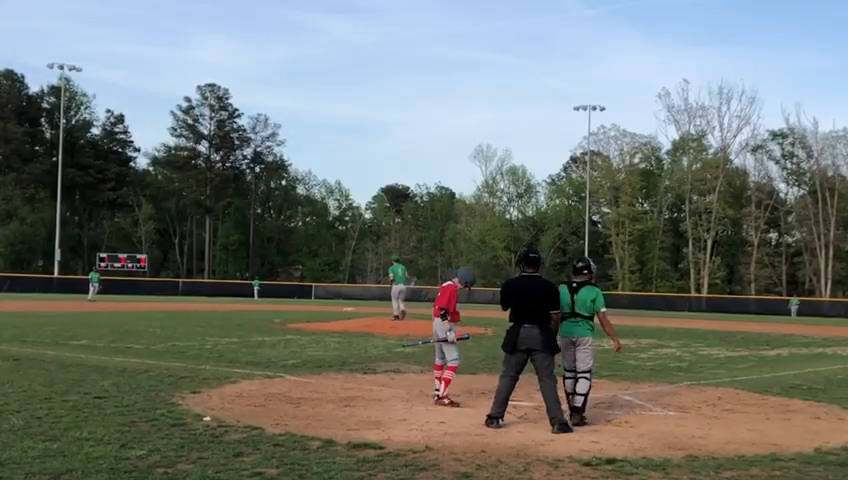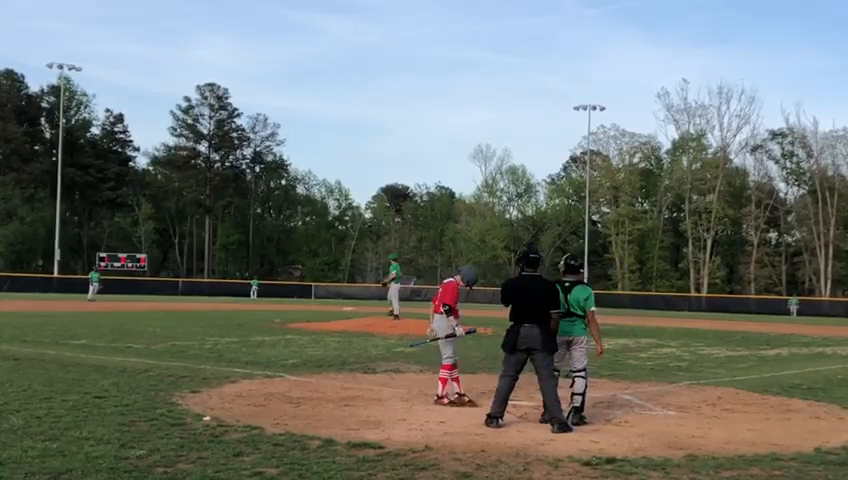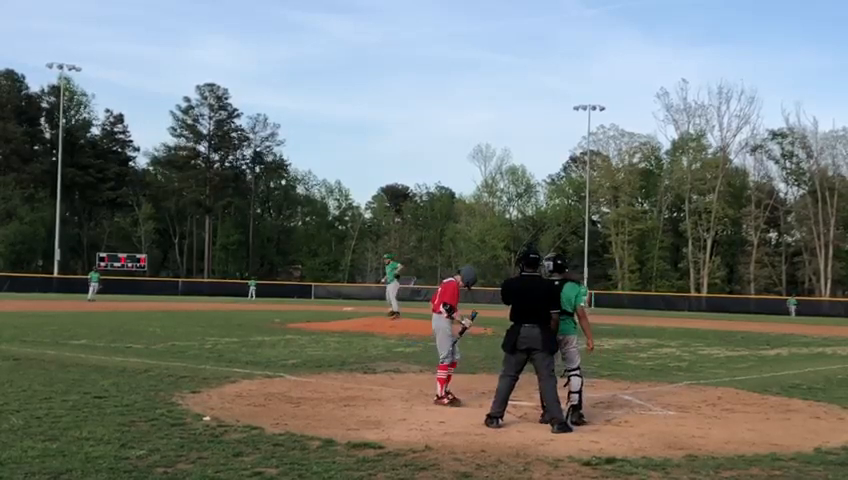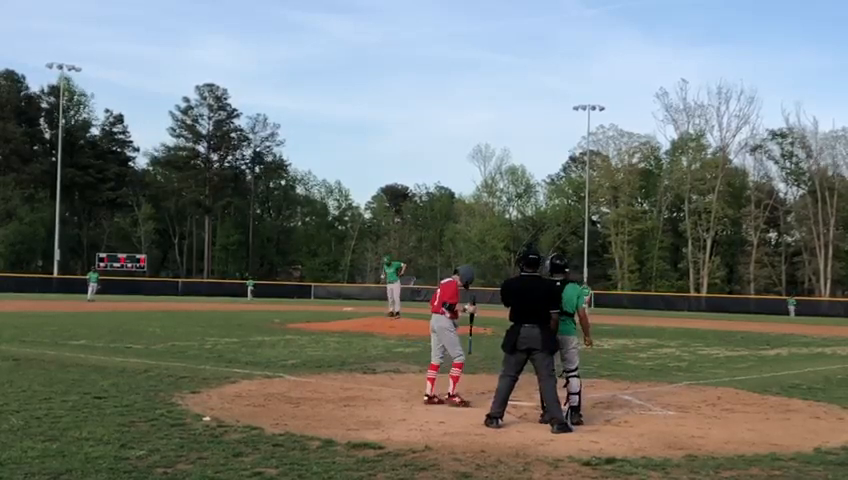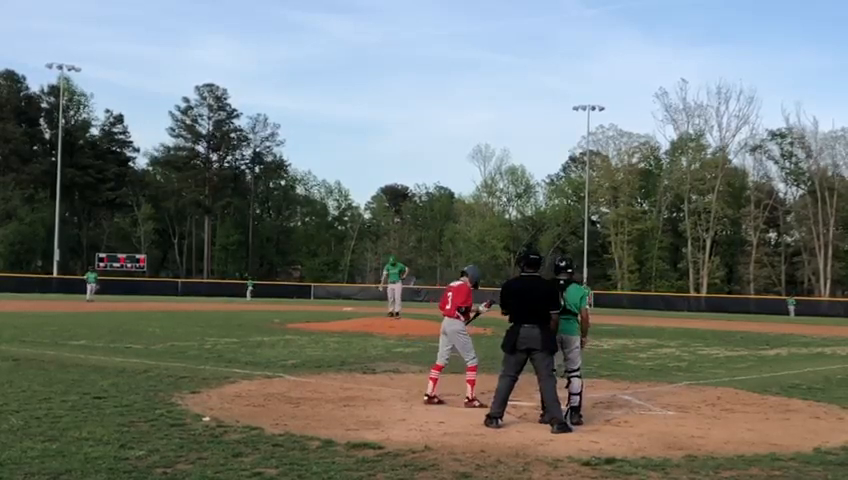
dt=0.4s
person 1, frame 1
left shoulder: (510, 285)
right shoulder: (549, 287)
left elbow: (504, 307)
right elbow: (555, 318)
right wrist: (551, 339)
left hip: (518, 334)
right hip: (541, 335)
left knee: (508, 376)
right knee: (547, 379)
left ankle: (495, 417)
right ankle: (558, 422)
person 1, frame 2
left shoulder: (510, 284)
right shoulder: (549, 286)
right elbow: (554, 318)
right wrist: (551, 338)
left hip: (518, 334)
right hip: (541, 335)
left knee: (508, 376)
right knee: (547, 379)
left ankle: (495, 417)
right ankle: (557, 421)
person 1, frame 3
left shoulder: (510, 284)
right shoulder: (548, 286)
right elbow: (555, 318)
right wrist: (551, 338)
left hip: (518, 334)
right hip: (541, 335)
left knee: (508, 376)
right knee: (547, 378)
left ankle: (494, 417)
right ankle: (557, 421)
person 1, frame 4
left shoulder: (510, 284)
right shoulder: (549, 286)
right elbow: (554, 317)
right wrist: (550, 337)
left hip: (518, 334)
right hip: (541, 335)
left knee: (507, 376)
right knee: (547, 379)
left ankle: (494, 417)
right ankle: (557, 422)
person 1, frame 5
left shoulder: (509, 285)
right shoulder: (549, 287)
left elbow: (504, 311)
right elbow: (554, 318)
right wrist: (550, 338)
left hip: (517, 334)
right hip: (541, 335)
left knee: (507, 376)
right knee: (547, 379)
left ankle: (494, 417)
right ankle: (557, 421)
person 2, frame 1
left shoulder: (562, 288)
right shoulder: (594, 291)
right elbow: (603, 319)
right wrist: (615, 339)
left hip: (565, 333)
right hip: (584, 334)
left knee: (569, 372)
right knee: (584, 373)
left ankle: (573, 410)
right ankle: (577, 413)
person 2, frame 2
right shoulder: (585, 290)
right elbow: (591, 318)
right wrist: (598, 342)
left hip: (558, 333)
right hip: (578, 334)
left knee: (553, 371)
right knee: (579, 372)
right ankle: (577, 413)
person 2, frame 3
right shoulder: (574, 287)
right elbow: (581, 315)
right wrist: (590, 337)
right hip: (568, 333)
right knee: (574, 371)
left ankle: (548, 412)
right ankle: (575, 412)
person 2, frame 4
right shoulder: (575, 288)
right elbow: (582, 316)
right wrist: (587, 334)
right hip: (568, 333)
right knee: (572, 373)
left ankle: (547, 412)
right ankle: (575, 413)
person 2, frame 5
right shoulder: (579, 289)
right elbow: (584, 316)
right wrist: (584, 336)
right hip: (571, 333)
right knee: (574, 373)
right ankle: (575, 412)
person 3, frame 1
left shoulder: (445, 286)
right shoulder: (451, 289)
left elbow: (436, 307)
right elbow: (443, 311)
right wrist: (449, 331)
left hip: (438, 324)
right hip: (445, 326)
left knee: (440, 359)
right knee: (453, 361)
left ankle: (438, 390)
right ankle: (441, 396)
person 3, frame 2
left shoulder: (447, 283)
right shoulder: (453, 285)
left elbow: (434, 304)
right elbow: (446, 308)
left wrist: (432, 324)
right wrist: (456, 326)
left hip: (438, 321)
right hip: (445, 323)
left knee: (452, 359)
right knee: (448, 359)
left ankle: (459, 394)
right ankle: (440, 396)
person 3, frame 3
left shoulder: (446, 283)
right shoulder: (453, 285)
left elbow: (433, 303)
right elbow: (447, 307)
right wrist: (462, 320)
left hip: (438, 320)
right hip: (443, 322)
left knee: (454, 357)
right knee: (445, 359)
left ankle: (445, 391)
right ankle: (440, 396)
person 3, frame 4
left shoulder: (444, 283)
right shoulder: (452, 285)
left elbow: (432, 304)
right elbow: (447, 306)
right wrist: (465, 309)
left hip: (435, 321)
right hip: (444, 322)
left knee: (436, 359)
right knee: (458, 357)
left ankle: (429, 395)
right ankle: (452, 395)
person 3, frame 5
left shoulder: (451, 286)
right shoulder: (465, 288)
left elbow: (442, 306)
right elbow: (462, 309)
right wrist: (478, 309)
left hip: (446, 323)
right hip: (457, 326)
left knee: (441, 359)
right knee: (472, 360)
left ankle: (429, 395)
right ankle: (470, 398)
